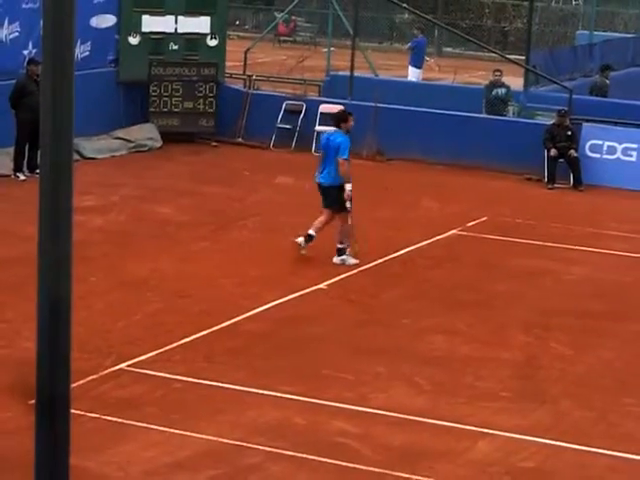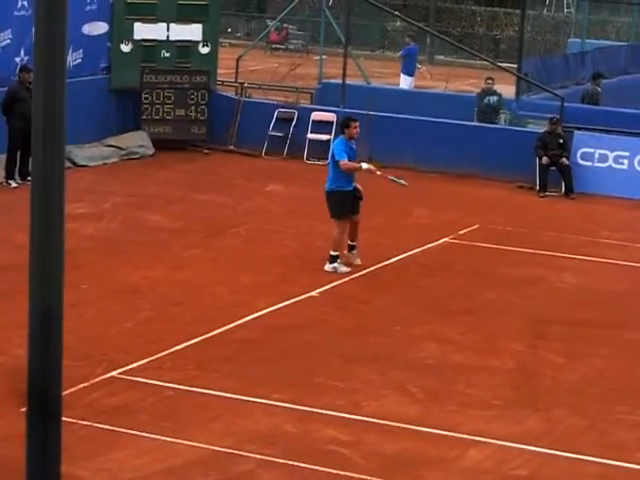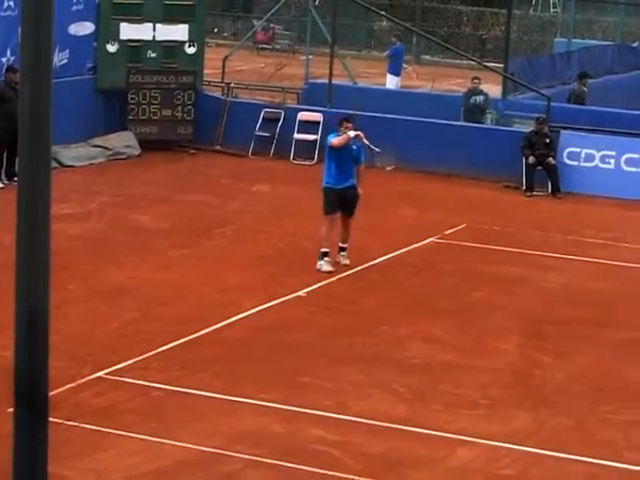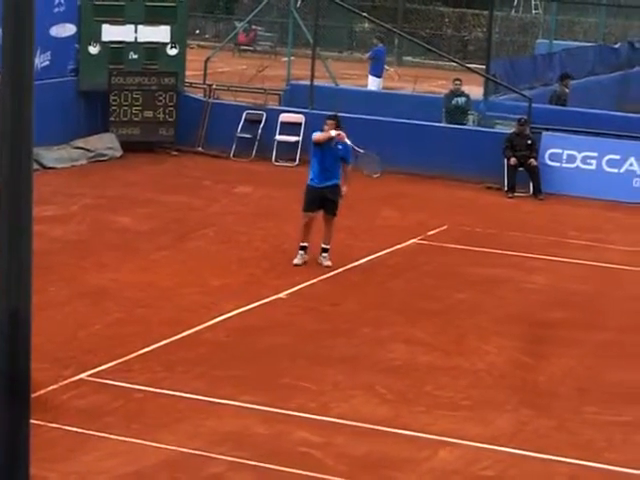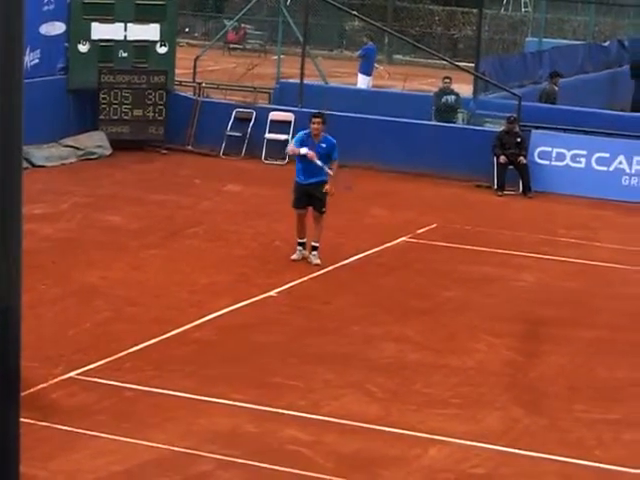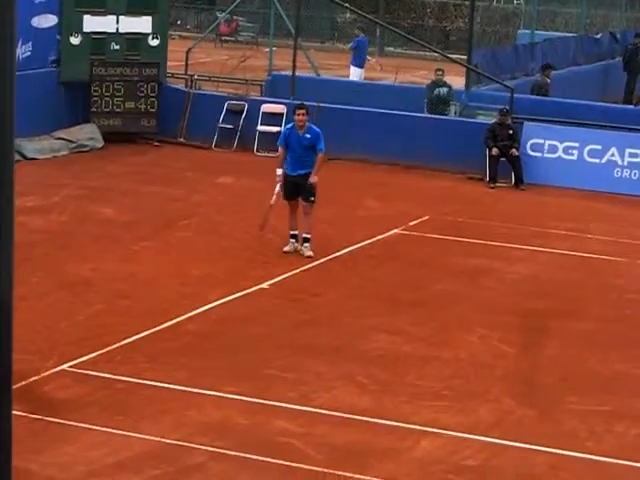
dt=0.4s
person 1, frame 1
left shoulder: (327, 136)
right shoulder: (343, 140)
right elbow: (343, 164)
right wrist: (348, 185)
left hip: (324, 181)
right hip: (335, 184)
left knee: (327, 215)
right knee: (343, 217)
left ankle: (305, 238)
right ankle: (341, 254)
person 1, frame 2
left shoulder: (351, 143)
right shoulder: (339, 144)
right elbow: (344, 166)
left wrist: (355, 184)
right wrist: (364, 166)
left hip: (349, 188)
right hip: (336, 190)
left knee: (355, 220)
right knee: (341, 225)
left ankle: (351, 251)
right ankle: (332, 262)
person 1, frame 3
left shoulder: (357, 145)
right shoulder: (333, 138)
left elbow: (359, 166)
right elbow: (336, 143)
left wrist: (358, 186)
right wrist: (351, 134)
left hip: (349, 188)
right hip: (331, 186)
left knee: (346, 221)
right knee: (330, 221)
left ankle: (342, 252)
right ankle: (324, 258)
person 1, frame 4
left shoulder: (343, 144)
right shoulder: (319, 136)
left elbow: (346, 165)
right elbow: (316, 138)
left wrist: (344, 185)
right wrist: (333, 134)
left hip: (332, 187)
right hip: (314, 185)
left knee: (329, 220)
right knee: (307, 219)
left ankle: (324, 254)
right ankle: (302, 252)
person 1, frame 5
left shoulder: (330, 142)
right shoulder: (302, 136)
left elbow: (334, 163)
right elbow: (290, 150)
left wrist: (330, 182)
right wrist: (304, 151)
left hip: (319, 184)
right hip: (301, 182)
left knee: (318, 217)
right knee: (300, 215)
left ankle: (314, 252)
right ankle: (301, 248)
person 1, frame 6
left shoulder: (315, 132)
right shoulder: (287, 130)
left elbow: (320, 154)
right elbow: (282, 150)
left wrist: (314, 174)
right wrist: (279, 171)
left hip: (307, 176)
right hip: (290, 175)
left knee: (307, 209)
right knee: (292, 207)
left ankle: (306, 243)
right ankle: (293, 241)
